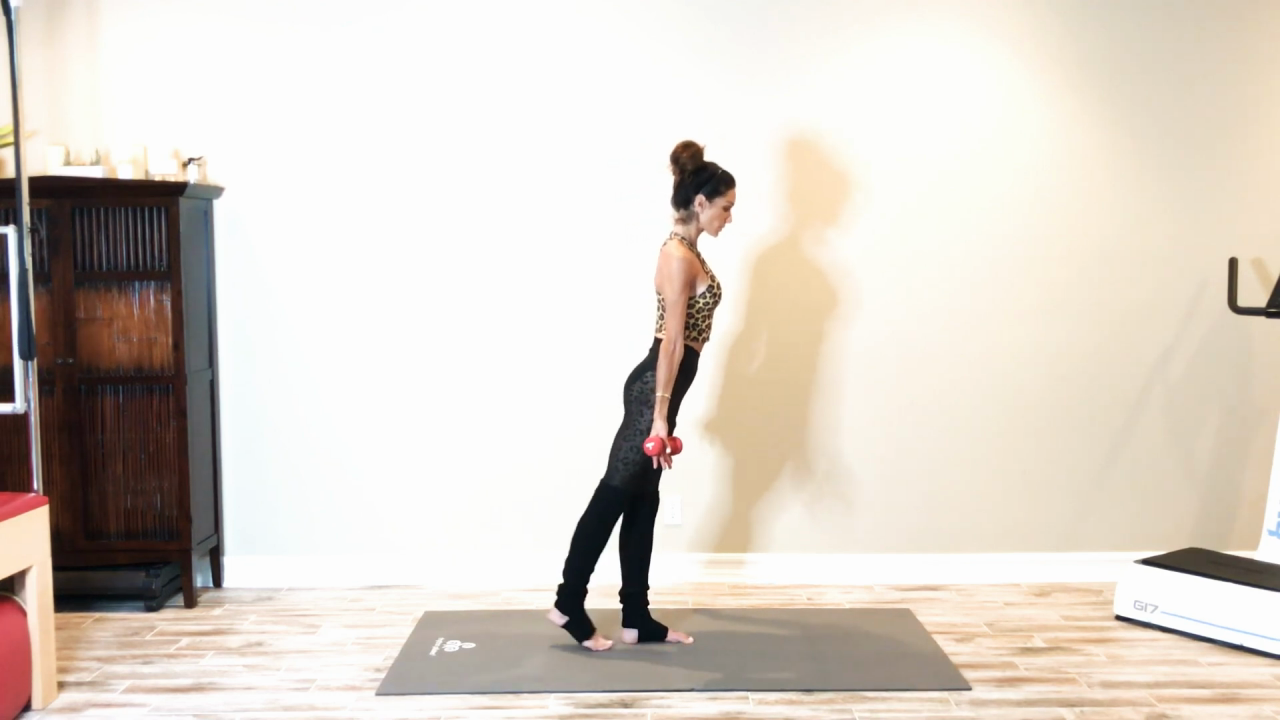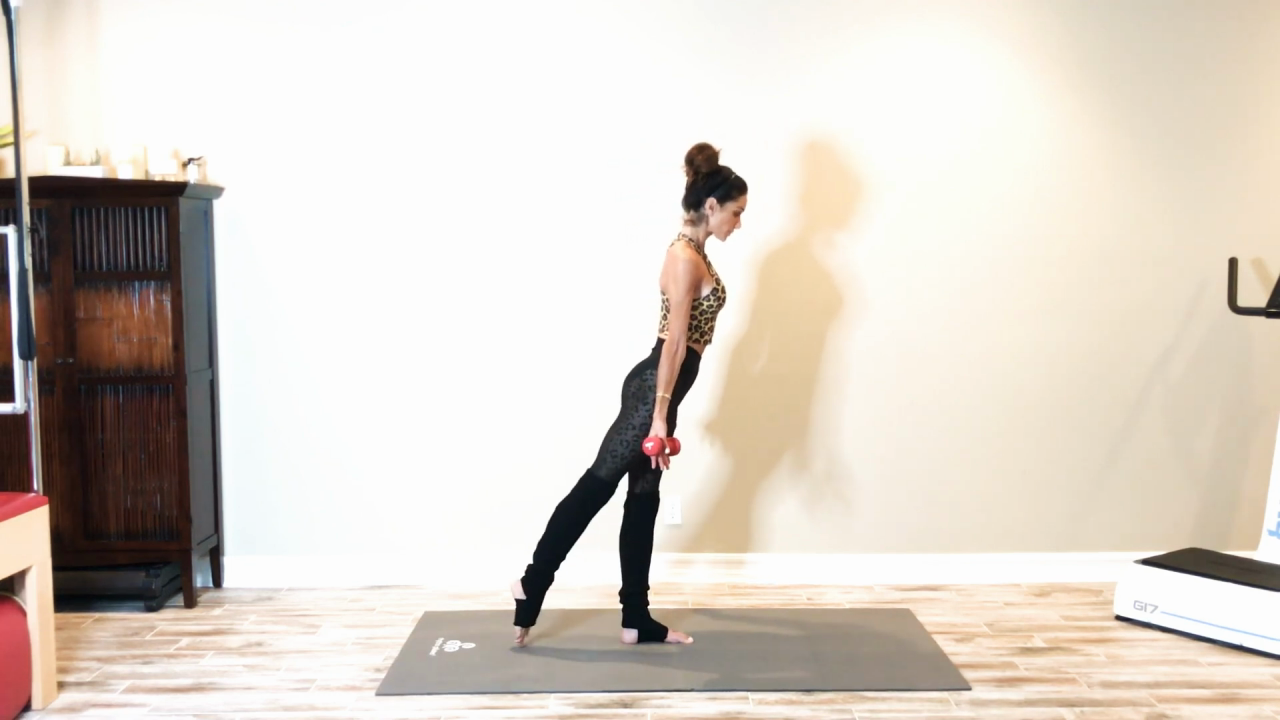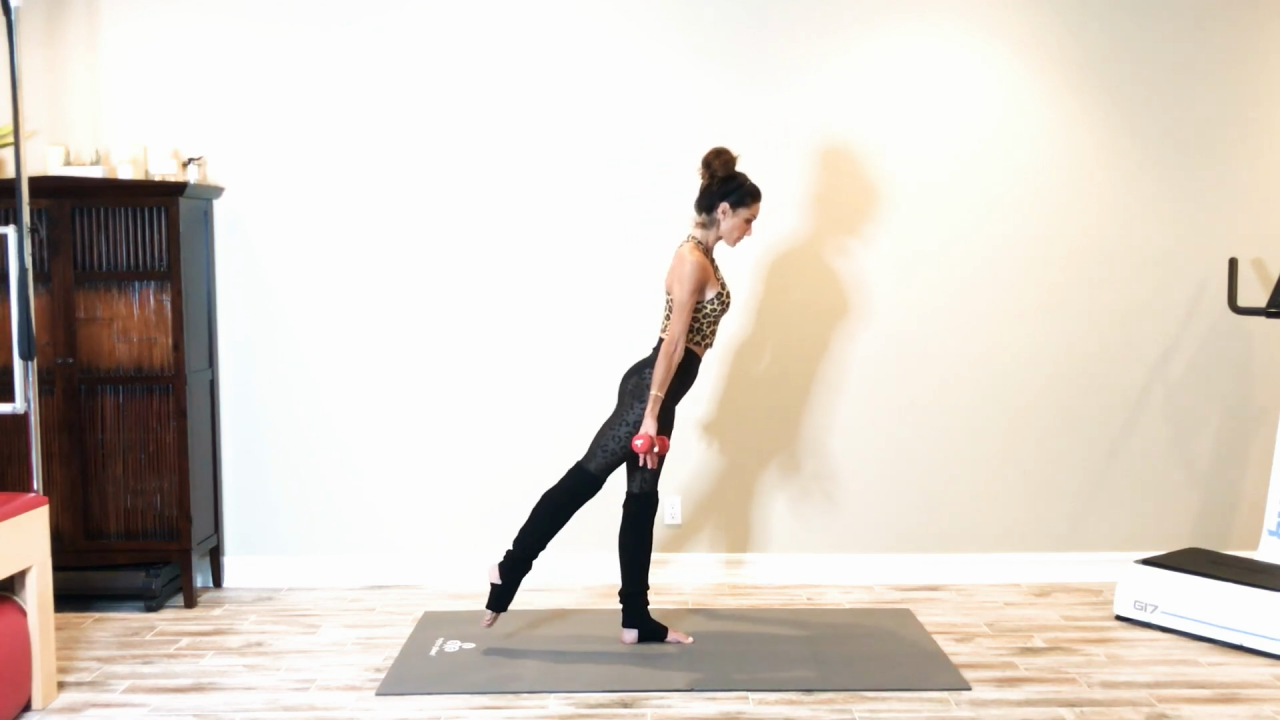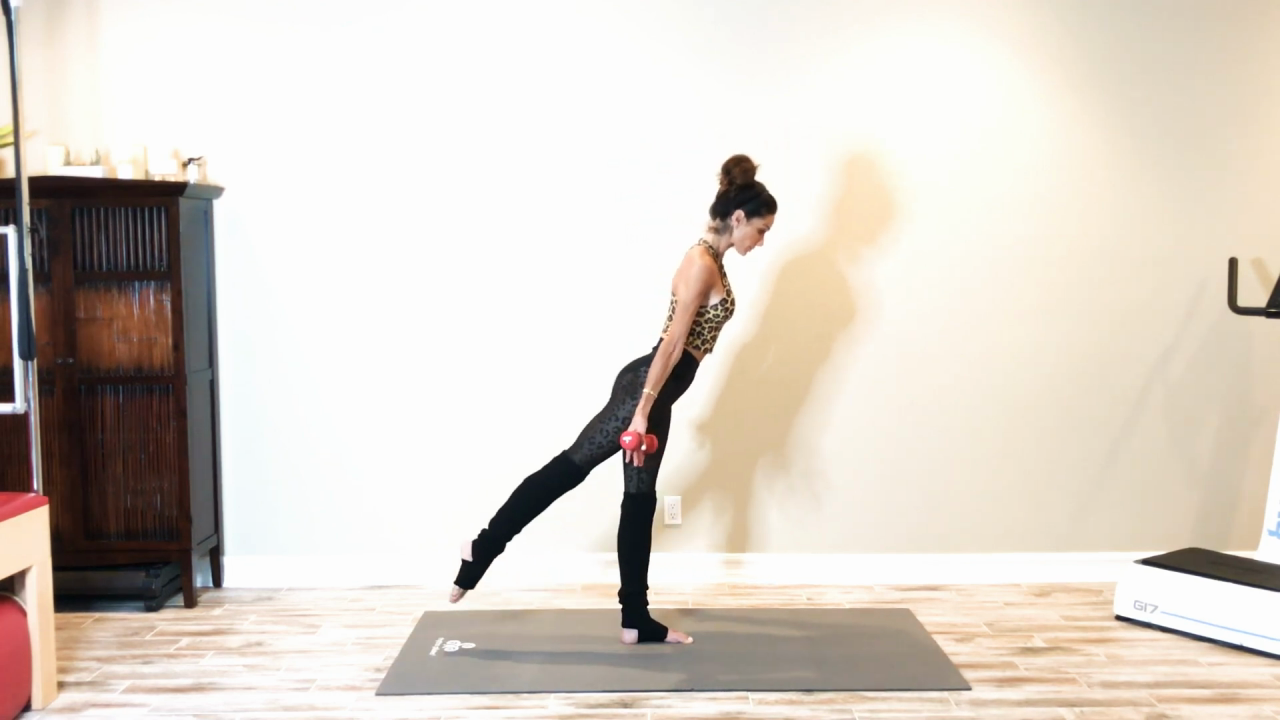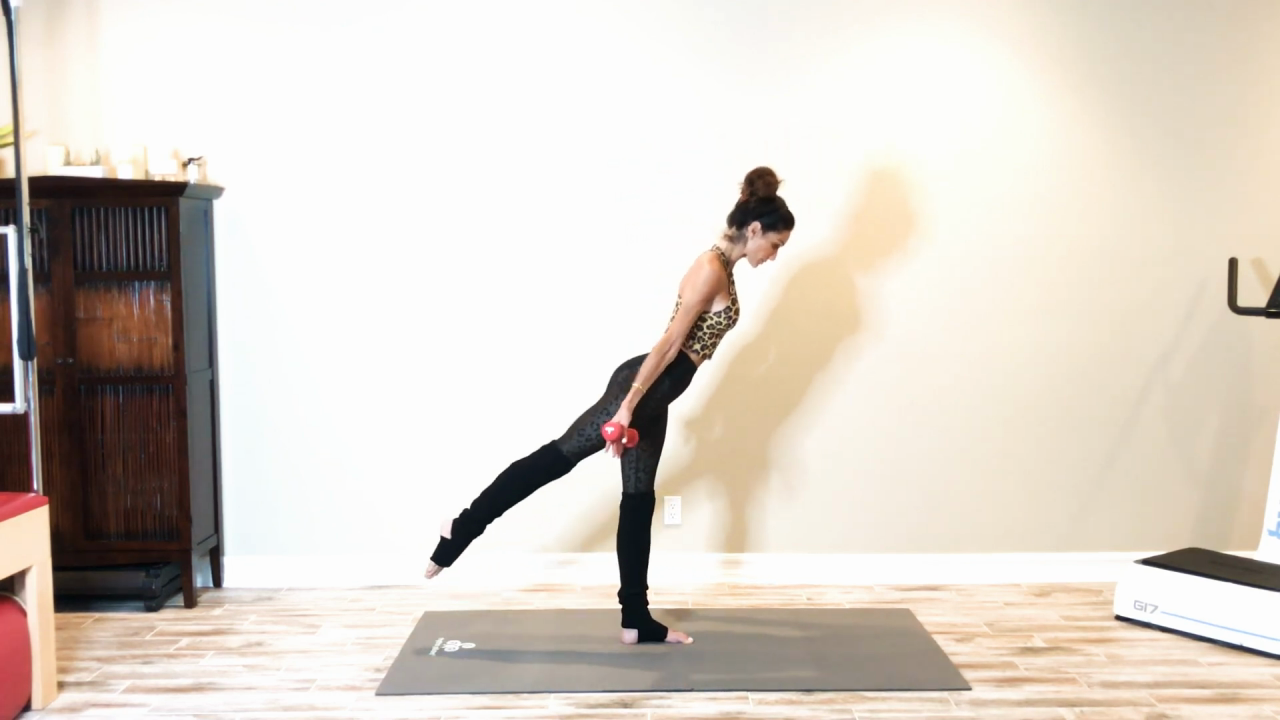
dt=0.5s
person 1, frame 1
left shoulder: (686, 250)
right shoulder: (678, 256)
right elbow: (671, 339)
right wrist: (659, 416)
left hip: (662, 386)
right hip: (654, 388)
left knee: (642, 501)
right knee: (616, 494)
left ankle: (636, 619)
right ankle: (569, 604)
person 1, frame 2
left shoulder: (692, 253)
right shoulder: (684, 258)
right elbow: (673, 340)
right wrist: (660, 416)
left hip: (659, 389)
right hip: (653, 389)
left knee: (643, 499)
right knee: (598, 484)
left ankle: (636, 620)
right ankle: (532, 583)
person 1, frame 3
left shoulder: (701, 256)
right shoulder: (693, 260)
right elbow: (673, 341)
right wrist: (651, 413)
left hip: (660, 389)
right hip: (650, 388)
left knee: (642, 499)
right knee: (586, 477)
left ankle: (636, 620)
right ankle: (510, 570)
person 1, frame 4
left shoulder: (711, 262)
right shoulder: (701, 263)
right elbow: (672, 342)
right wrist: (642, 411)
left hip: (656, 390)
right hip: (646, 384)
left knee: (640, 500)
right knee: (570, 466)
left ankle: (636, 621)
right ankle: (482, 551)
person 1, frame 5
left shoulder: (722, 269)
right shoulder: (712, 269)
right elbow: (669, 342)
right wrist: (628, 406)
left hip: (654, 392)
right hip: (643, 387)
left knee: (639, 500)
right knee: (558, 456)
left ankle: (636, 620)
right ankle: (462, 530)
